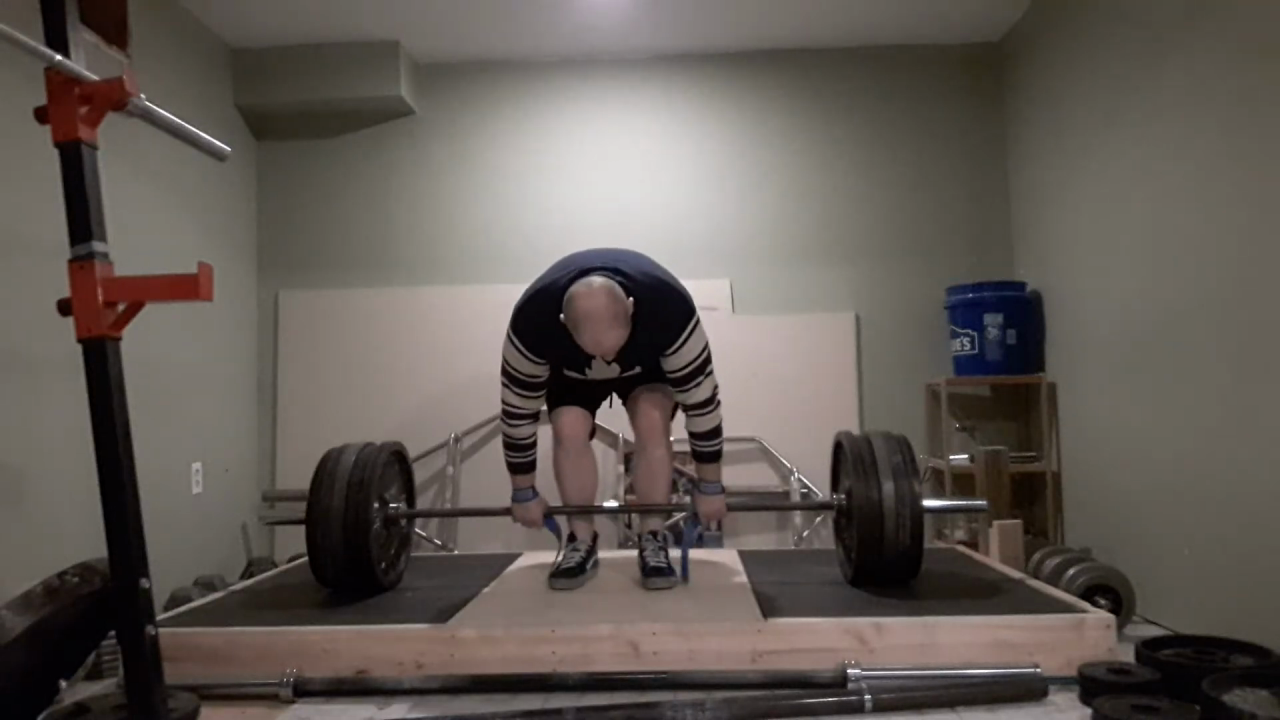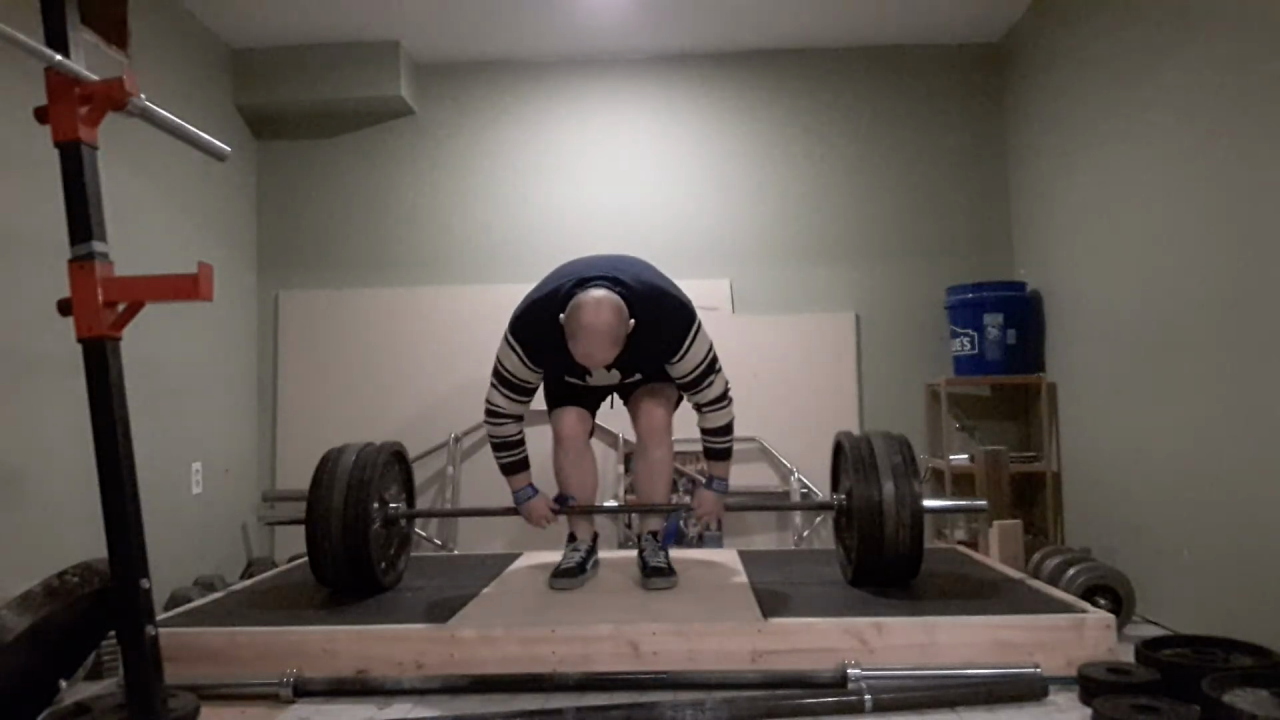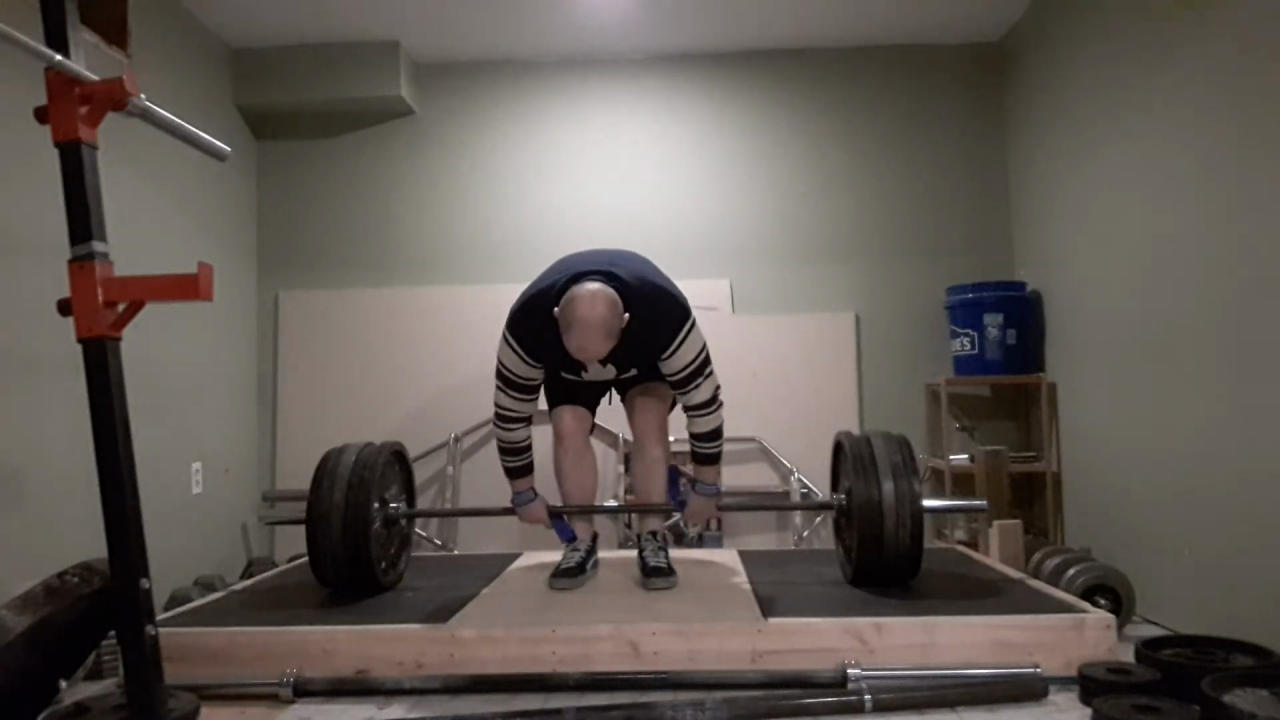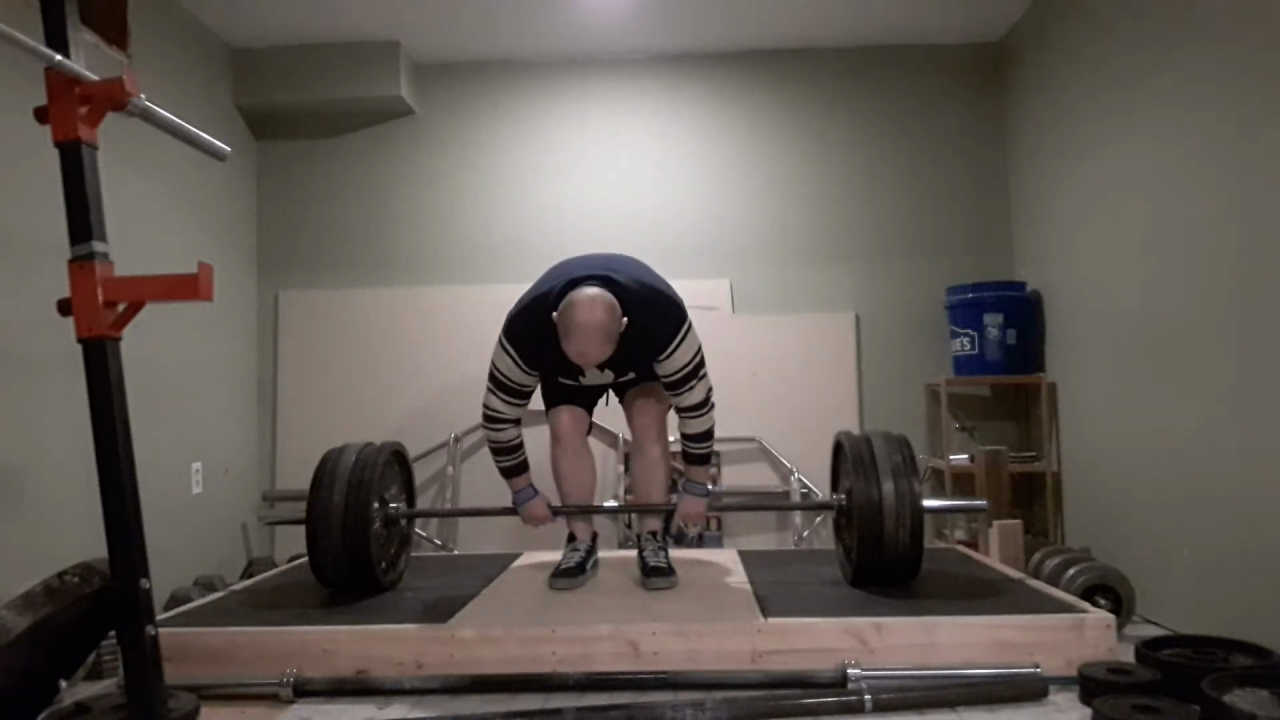
dt=0.5s
person 1, frame 1
left shoulder: (669, 307)
right shoulder: (533, 317)
left elbow: (701, 399)
right elbow: (518, 409)
left wrist: (709, 487)
right wrist: (523, 492)
left hip: (648, 360)
left knee: (653, 421)
right knee: (569, 429)
left ankle: (653, 539)
right ankle: (582, 541)
person 1, frame 2
left shoulder: (670, 314)
right shoulder: (532, 323)
left elbow: (715, 399)
right elbow: (502, 411)
left wrist: (716, 484)
right wrist: (524, 491)
left hip: (648, 360)
left knee: (654, 422)
right knee: (568, 430)
left ankle: (653, 540)
right ankle: (582, 541)
person 1, frame 3
left shoulder: (666, 312)
right shoulder: (529, 320)
left elbow: (704, 402)
right elbow: (511, 413)
left wrist: (705, 488)
right wrist: (524, 494)
left hip: (645, 356)
left knee: (650, 422)
right knee: (568, 428)
left ankle: (652, 540)
right ankle: (582, 541)
person 1, frame 4
left shoulder: (661, 314)
right shoulder: (526, 327)
left elbow: (696, 403)
right elbow: (499, 414)
left wrist: (696, 487)
right wrist: (524, 493)
left hip: (641, 357)
left knee: (650, 424)
right knee: (566, 429)
left ankle: (652, 540)
right ankle: (581, 541)
